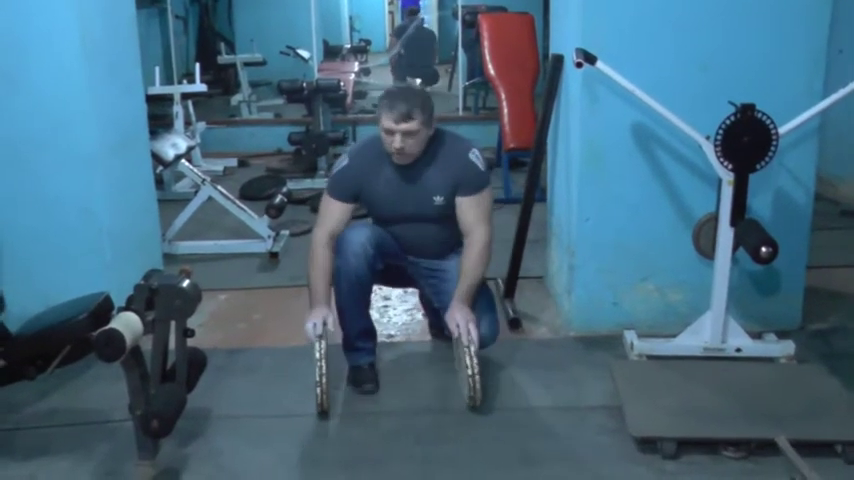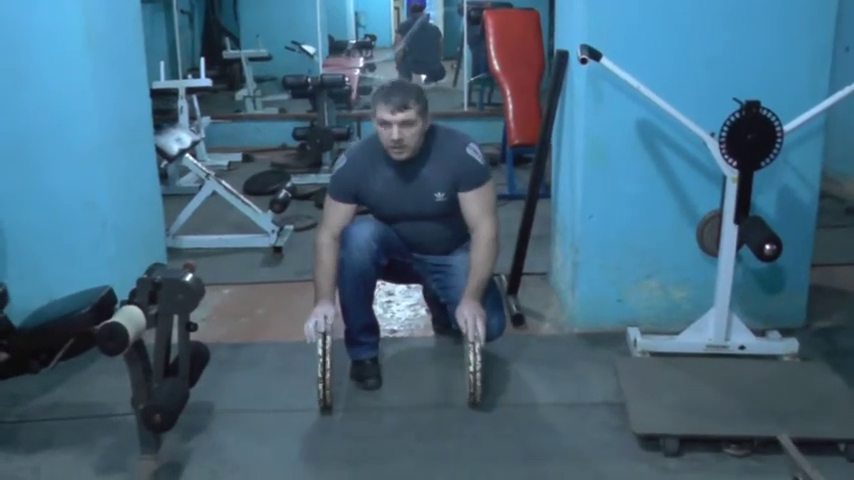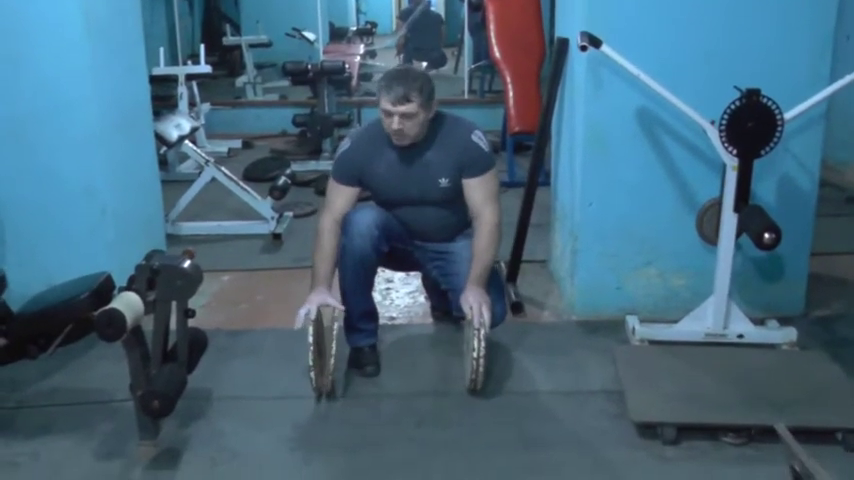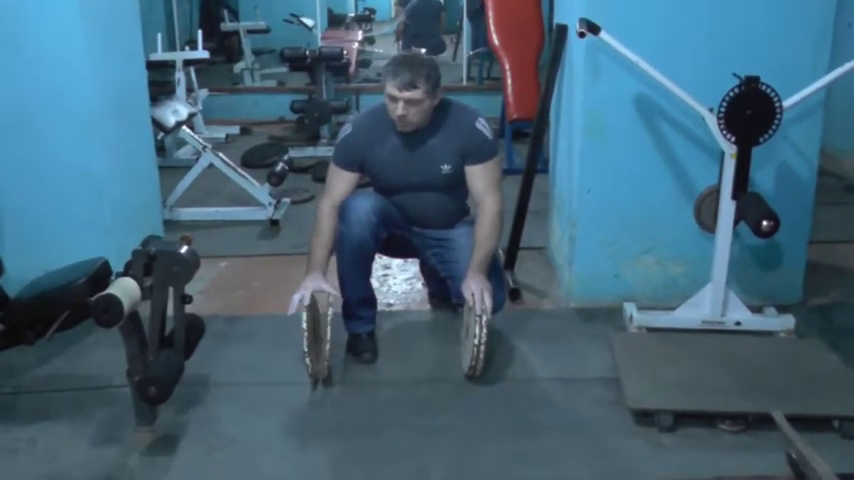
dt=0.5s
person 1, frame 1
left shoulder: (463, 158)
right shoulder: (356, 162)
left elbow: (478, 235)
right elbow: (324, 235)
left wrist: (460, 303)
right wrist: (319, 305)
left hip: (445, 259)
right hip: (390, 255)
left knee: (481, 332)
right knee: (353, 241)
left ankle: (435, 305)
right ankle: (360, 355)
person 1, frame 2
left shoulder: (462, 153)
right shoulder: (354, 163)
left elbow: (484, 230)
right elbow: (329, 235)
left wrist: (471, 299)
right wrist: (323, 300)
left hip: (449, 255)
right hip: (393, 252)
left knee: (487, 326)
right knee: (357, 236)
left ankle: (439, 300)
right ankle: (363, 350)
person 1, frame 3
left shoulder: (466, 139)
right shoulder: (358, 146)
left elbow: (486, 216)
right elbow: (331, 218)
left wrist: (475, 285)
right wrist: (320, 287)
left hip: (450, 242)
right hip: (395, 239)
left knee: (489, 312)
right knee: (359, 222)
left ankle: (439, 287)
right ankle: (362, 338)
person 1, frame 4
left shoulder: (469, 127)
right shoulder: (360, 131)
left elbow: (488, 203)
right elbow: (330, 203)
left wrist: (477, 272)
right wrist: (315, 272)
left hip: (449, 230)
right hip: (393, 226)
left knee: (487, 299)
right knee: (357, 209)
left ankle: (436, 273)
right ankle: (360, 324)
